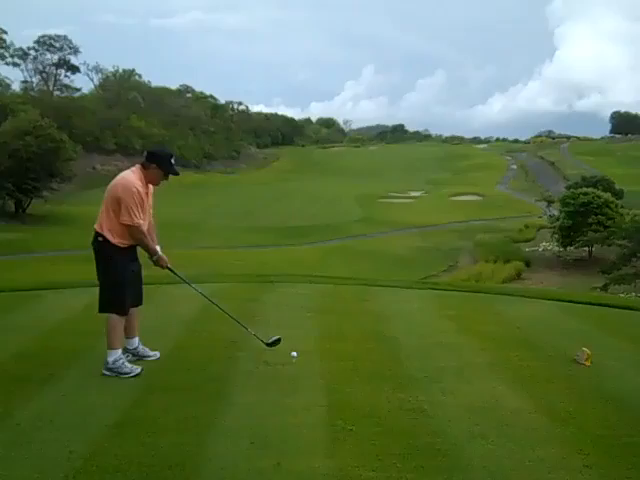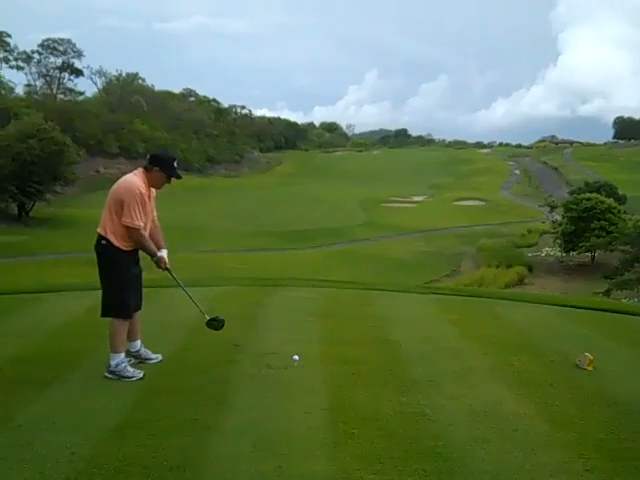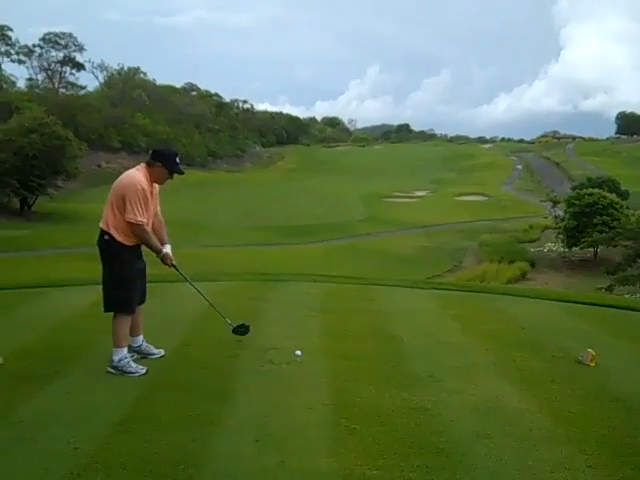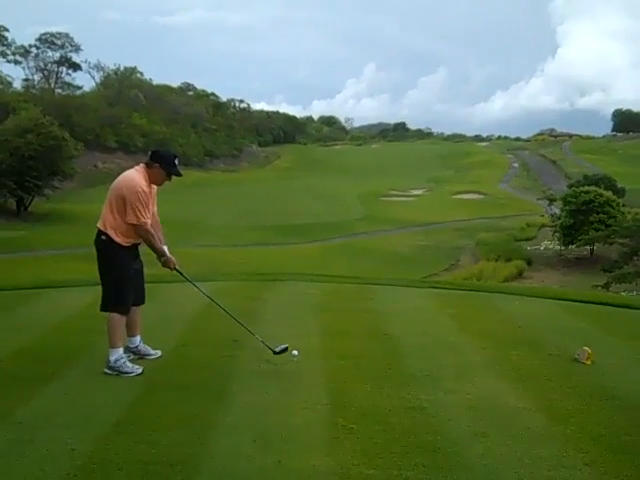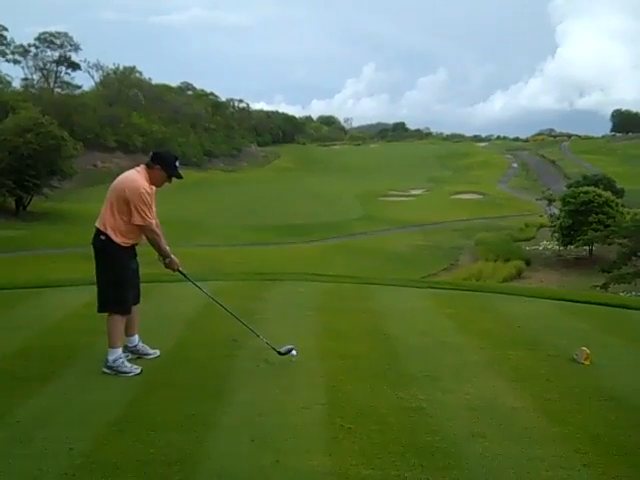
dt=0.3s
person 1, frame 1
left shoulder: (145, 183)
right shoulder: (131, 186)
left elbow: (147, 219)
right elbow: (136, 229)
left wrist: (156, 248)
right wrist: (155, 254)
left hip: (126, 246)
right hip: (112, 247)
left knee: (132, 299)
right knee: (118, 304)
left ankle: (133, 346)
right ankle: (113, 361)
person 1, frame 2
left shoulder: (147, 186)
right shoulder: (134, 188)
left elbow: (152, 222)
right elbow: (135, 231)
left wrist: (162, 250)
right wrist: (155, 255)
left hip: (126, 249)
right hip: (114, 250)
left knee: (133, 303)
right knee: (121, 308)
left ankle: (135, 349)
right ankle: (116, 364)
person 1, frame 3
left shoulder: (150, 182)
right shoulder: (137, 184)
left elbow: (156, 217)
right elbow: (139, 227)
left wrist: (166, 246)
right wrist: (160, 252)
left hip: (130, 244)
right hip: (117, 244)
left knee: (137, 297)
right knee: (124, 303)
left ankle: (137, 344)
right ankle: (119, 359)
person 1, frame 4
left shoulder: (148, 182)
right shoulder: (136, 185)
left elbow: (153, 218)
right elbow: (143, 229)
left wrist: (164, 248)
right wrist: (162, 255)
left hip: (127, 244)
right hip: (113, 245)
left knee: (135, 298)
right knee: (119, 303)
left ankle: (134, 345)
right ankle: (115, 359)
person 1, frame 5
left shoulder: (144, 180)
right shoulder: (138, 187)
left elbow: (153, 221)
right elbow: (149, 230)
left wrist: (166, 250)
right wrist: (167, 256)
left hip: (123, 244)
right hip: (111, 245)
left knee: (130, 298)
right knee: (118, 303)
left ankle: (132, 344)
right ankle: (113, 359)
